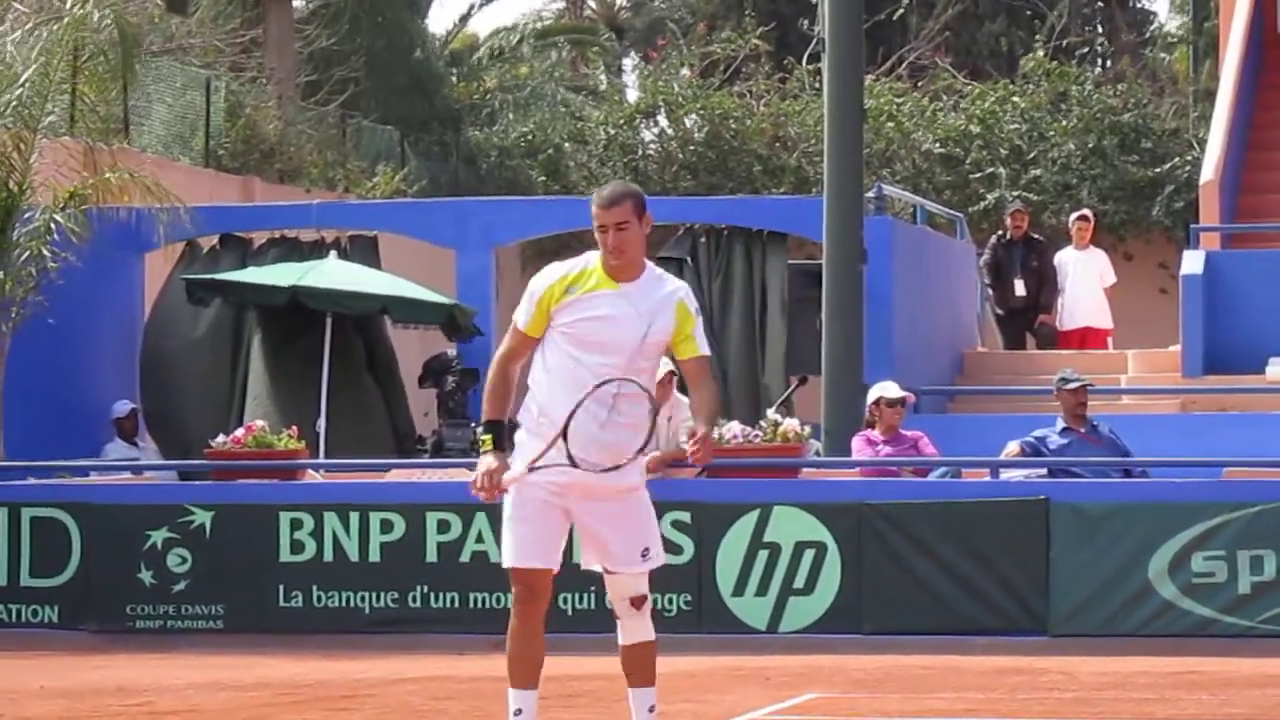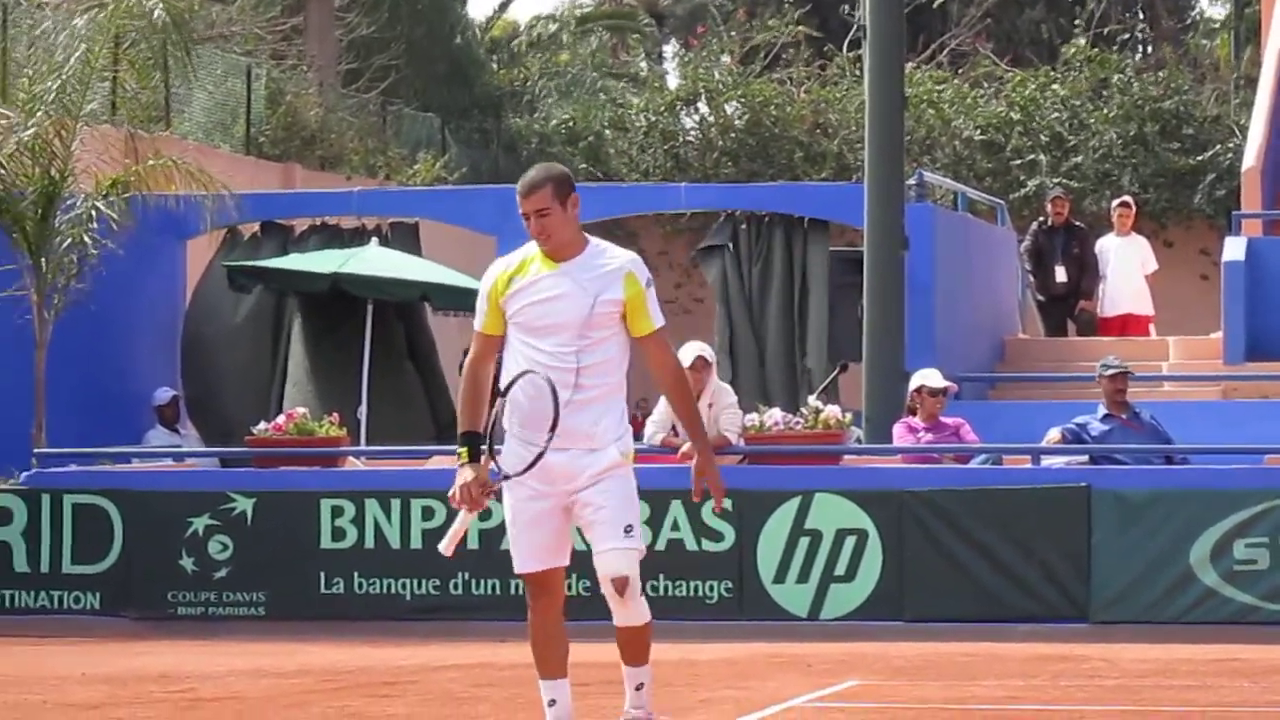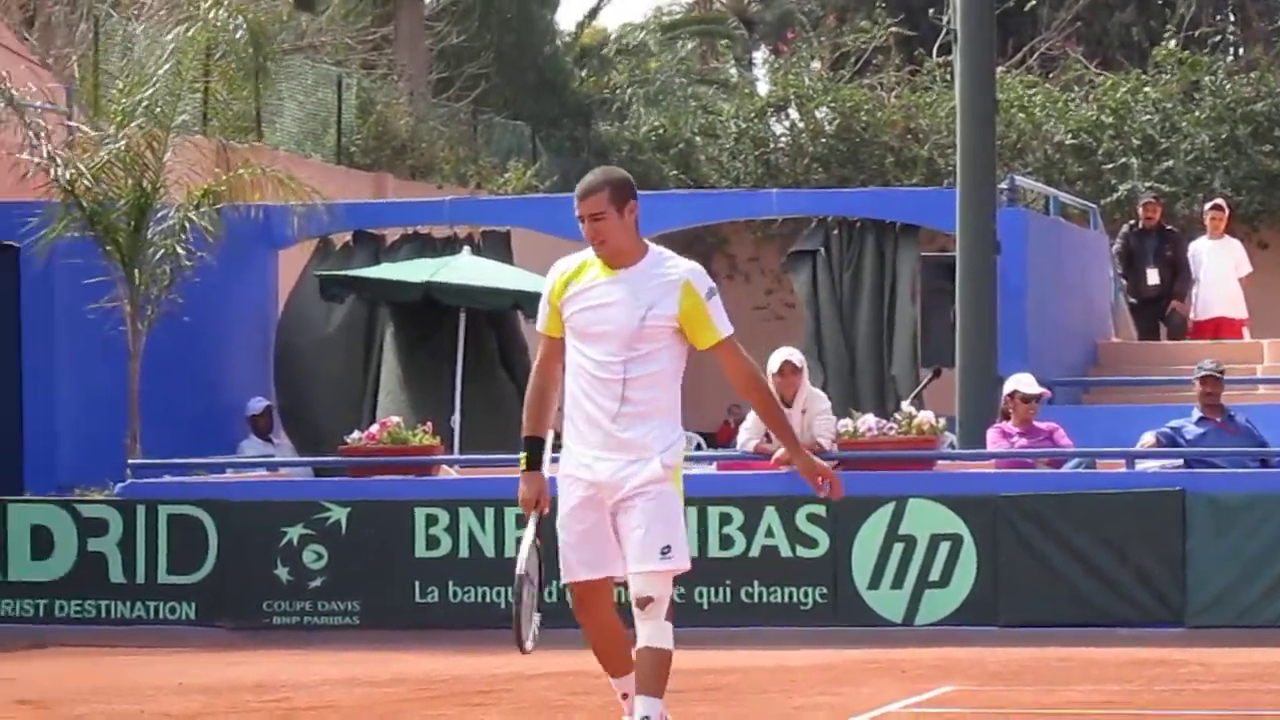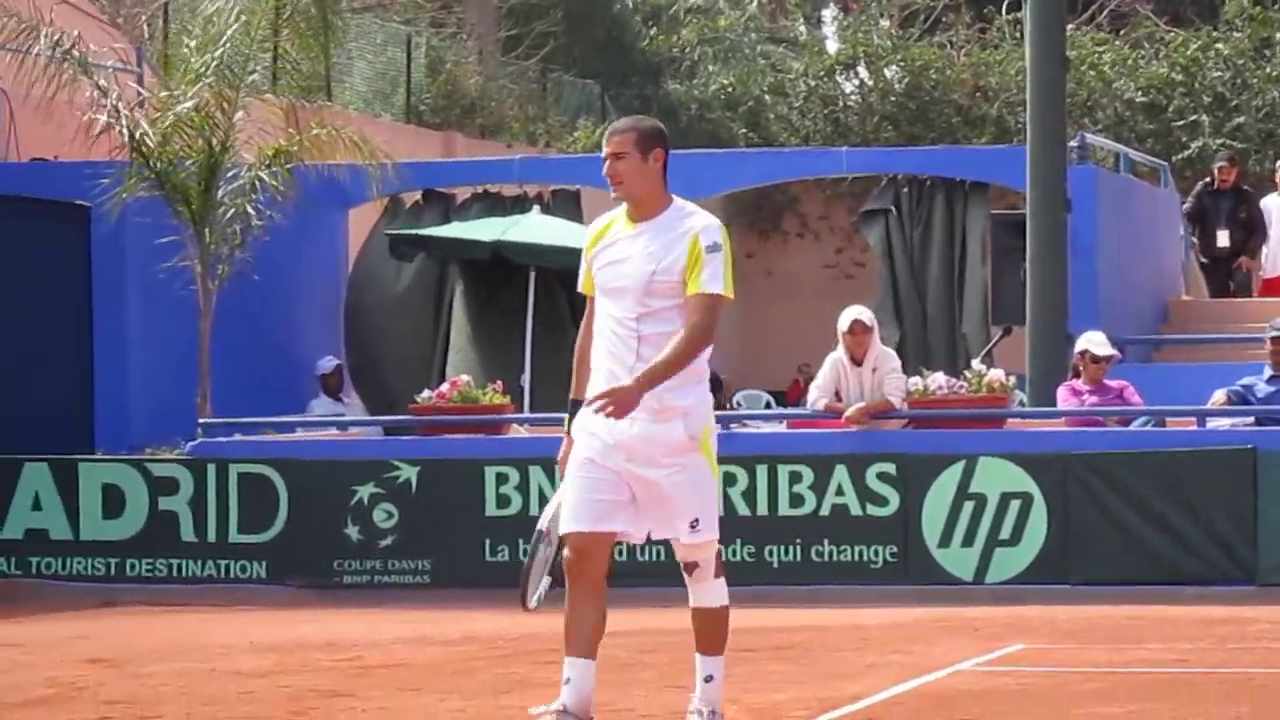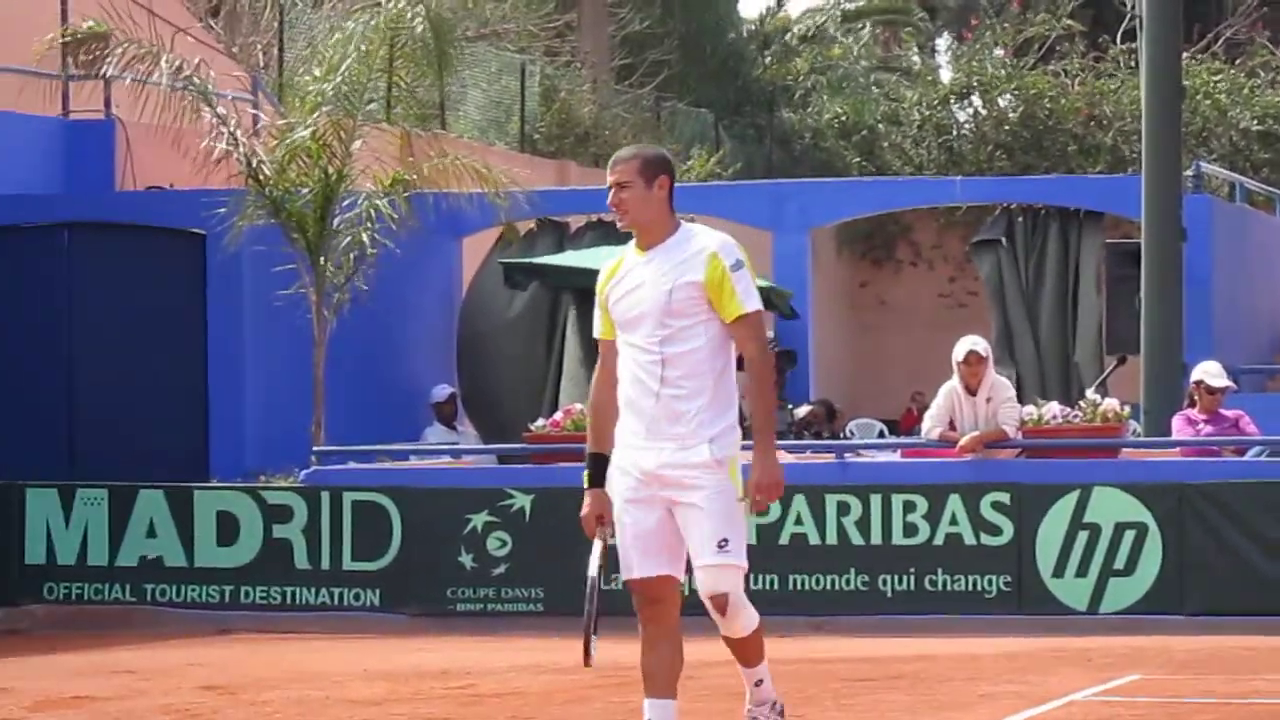
dt=0.4s
person 1, frame 1
left shoulder: (675, 298)
right shoulder: (557, 282)
left elbow: (701, 378)
right elbow: (506, 361)
left wrist: (703, 428)
right wrist: (491, 445)
left hip: (615, 471)
right hip: (535, 462)
left knee: (633, 598)
right knee: (530, 596)
person 1, frame 2
left shoulder: (624, 270)
right shoulder: (504, 275)
left elbow: (664, 364)
right elbow: (478, 366)
left wrist: (703, 450)
right wrist: (470, 456)
left hip: (602, 456)
right hip: (528, 460)
left knee: (621, 582)
right knee: (543, 592)
person 1, frame 3
left shoulder: (683, 280)
right shoulder: (565, 278)
left elbow: (739, 370)
right elbow: (545, 372)
left wrist: (796, 449)
right wrist: (530, 465)
left hip: (650, 467)
right hip: (581, 468)
left knee: (650, 602)
right knee: (588, 602)
person 1, frame 4
left shoulder: (700, 233)
right shoulder: (601, 234)
left elbow: (700, 329)
left wrist: (639, 385)
right wrist: (572, 422)
left hip: (674, 430)
right hip: (601, 430)
left knee: (700, 564)
right knee: (581, 557)
person 1, frame 5
left shoulder: (715, 254)
right shoulder: (613, 274)
left elbow: (757, 354)
left wrist: (765, 450)
right wrist: (595, 479)
left hip: (703, 457)
right hip: (634, 464)
left knee: (721, 593)
right knee: (653, 601)
